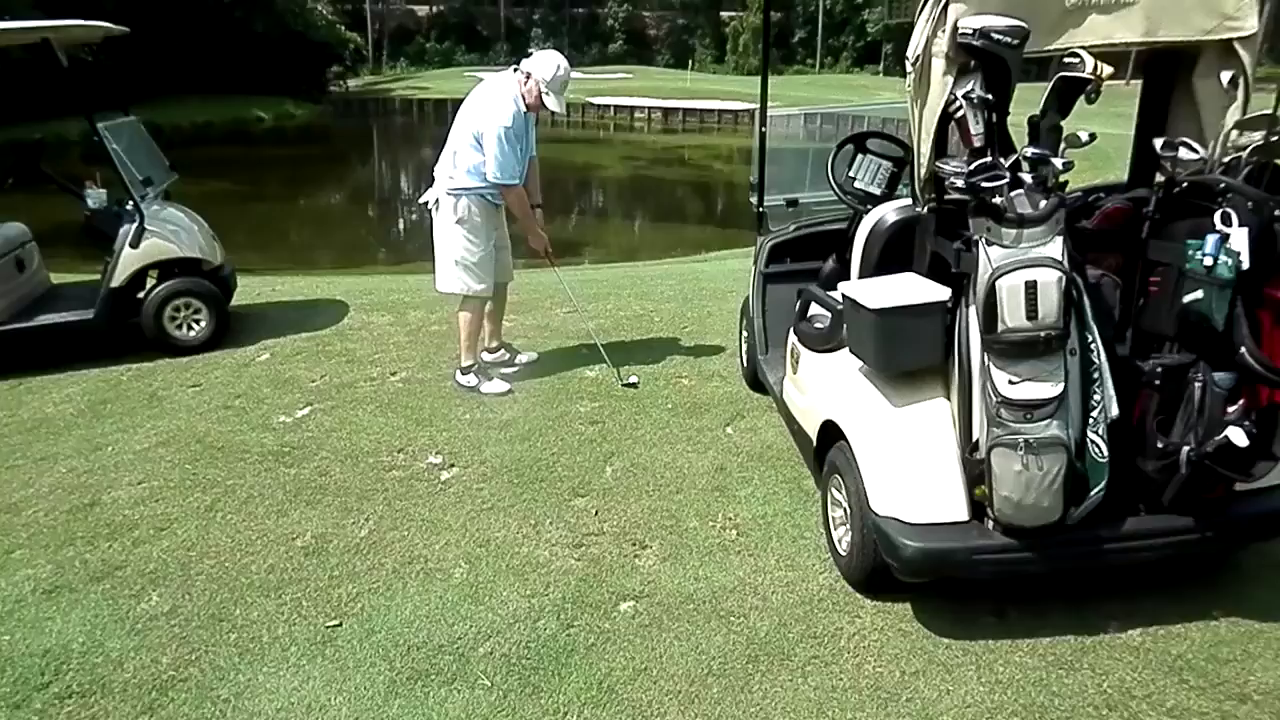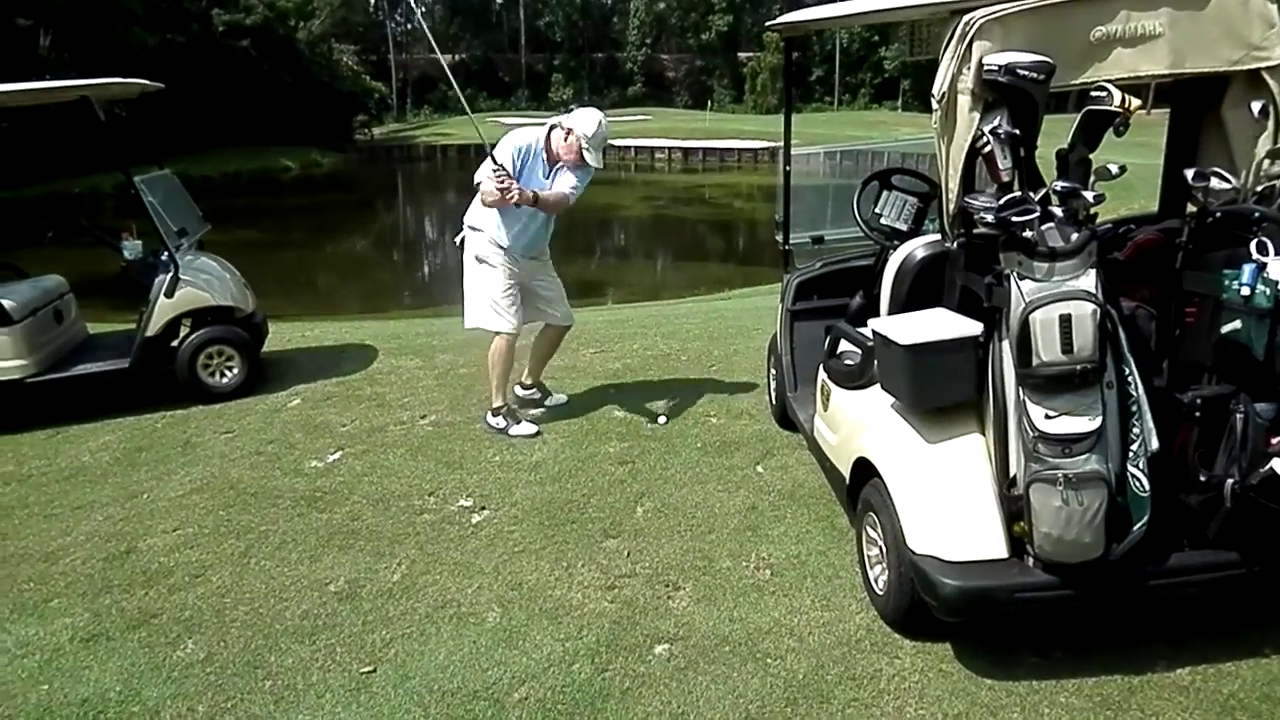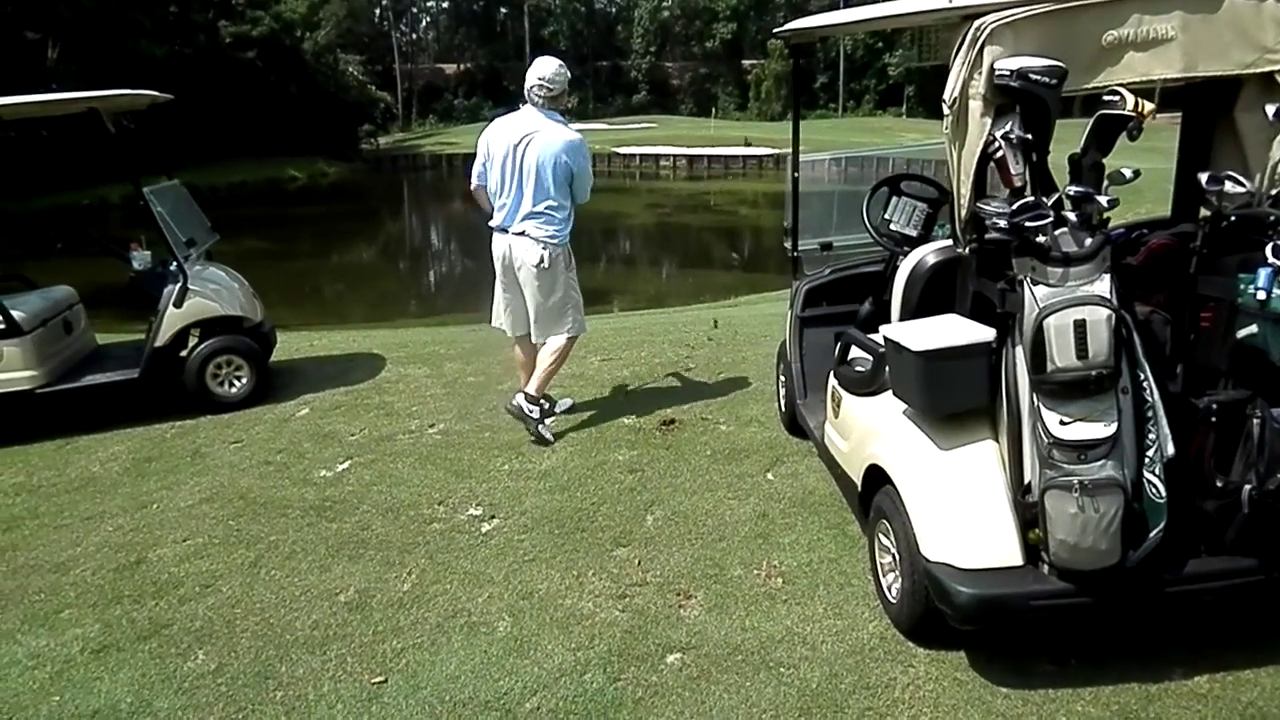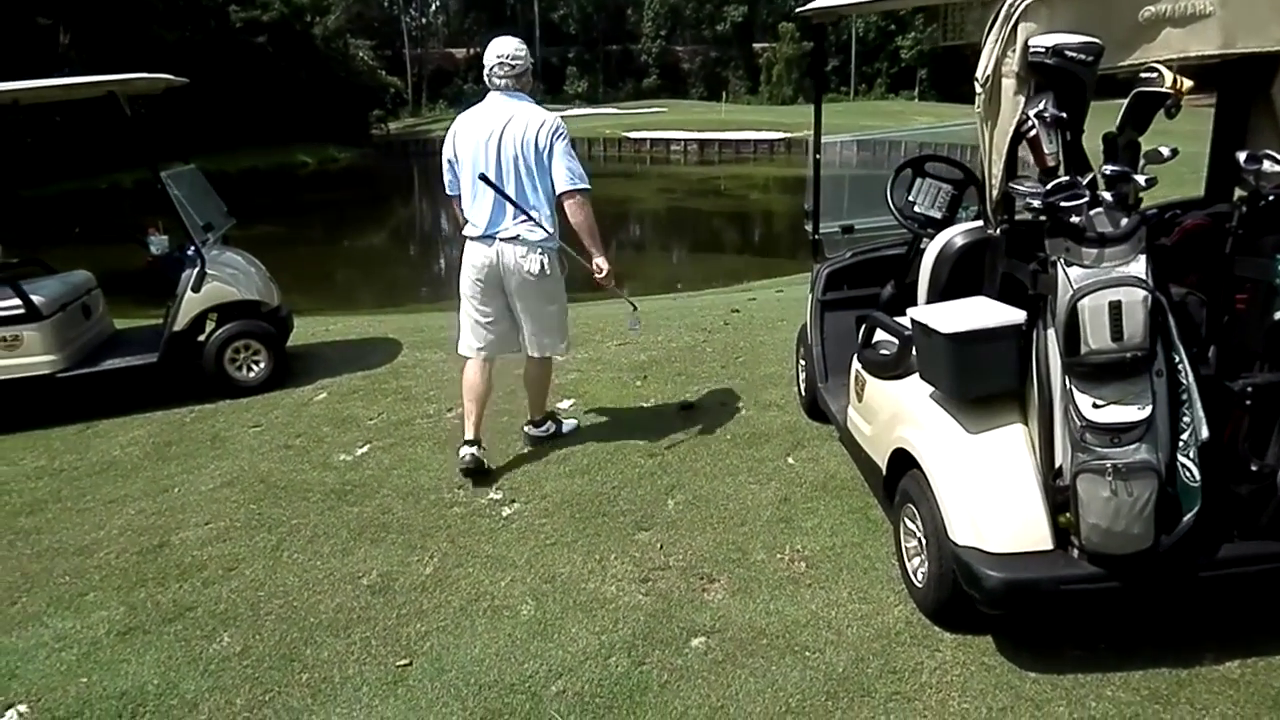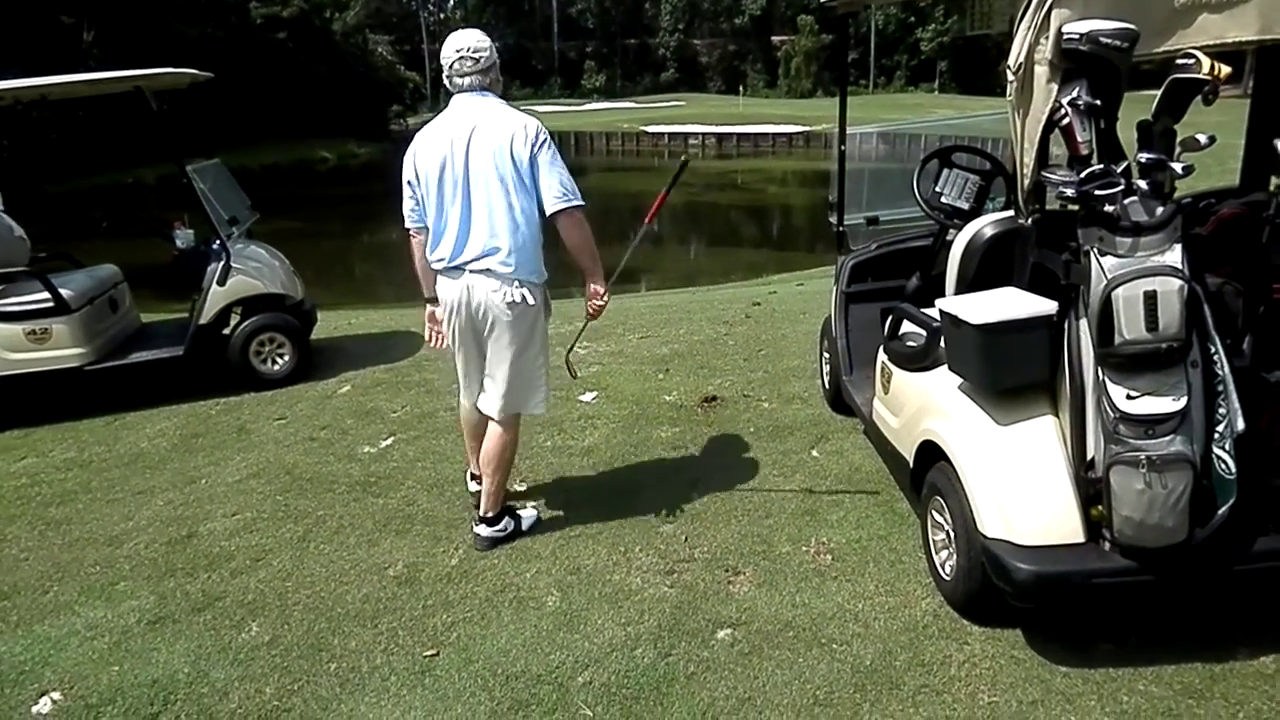
dt=1s
person 1, frame 1
left shoulder: (519, 98)
right shoulder: (500, 113)
left elbow: (529, 157)
right elbow: (508, 184)
left wrist: (536, 208)
right wrist: (532, 231)
left hip: (486, 200)
right hip: (464, 201)
left knee: (498, 278)
right knee: (475, 286)
left ankle: (494, 349)
right ankle: (467, 369)
person 1, frame 2
left shoulder: (580, 164)
right shoulder: (521, 143)
left elbow: (558, 202)
right elbow: (484, 194)
left wrist: (528, 196)
right wrist: (500, 191)
left hip: (530, 249)
right hip: (492, 245)
left knee: (559, 321)
right knee: (507, 326)
left ankle: (528, 386)
right ankle: (498, 411)
person 1, frame 3
left shoulder: (495, 130)
right shoulder: (571, 142)
left elbow: (477, 187)
right elbow: (581, 197)
left hip: (504, 240)
right hip: (544, 247)
left knee: (522, 330)
right knee: (563, 330)
left ankle: (535, 397)
right ankle: (529, 397)
person 1, frame 4
left shoulder: (461, 126)
right shoulder: (545, 124)
left elbow: (455, 200)
right elbow: (573, 197)
right wrist: (597, 253)
left hip: (478, 253)
right hip: (531, 251)
left knee: (479, 352)
right knee: (541, 347)
left ankle: (471, 444)
right ankle: (540, 423)
person 1, frame 5
left shoulder: (424, 141)
right shoulder: (523, 129)
left elbow: (418, 233)
right elbow: (567, 214)
left wrist: (431, 300)
right wrist: (595, 278)
left hip: (453, 287)
right hip: (510, 286)
left knee: (474, 393)
right knee: (505, 405)
left ankle: (475, 475)
right ankle: (492, 517)
